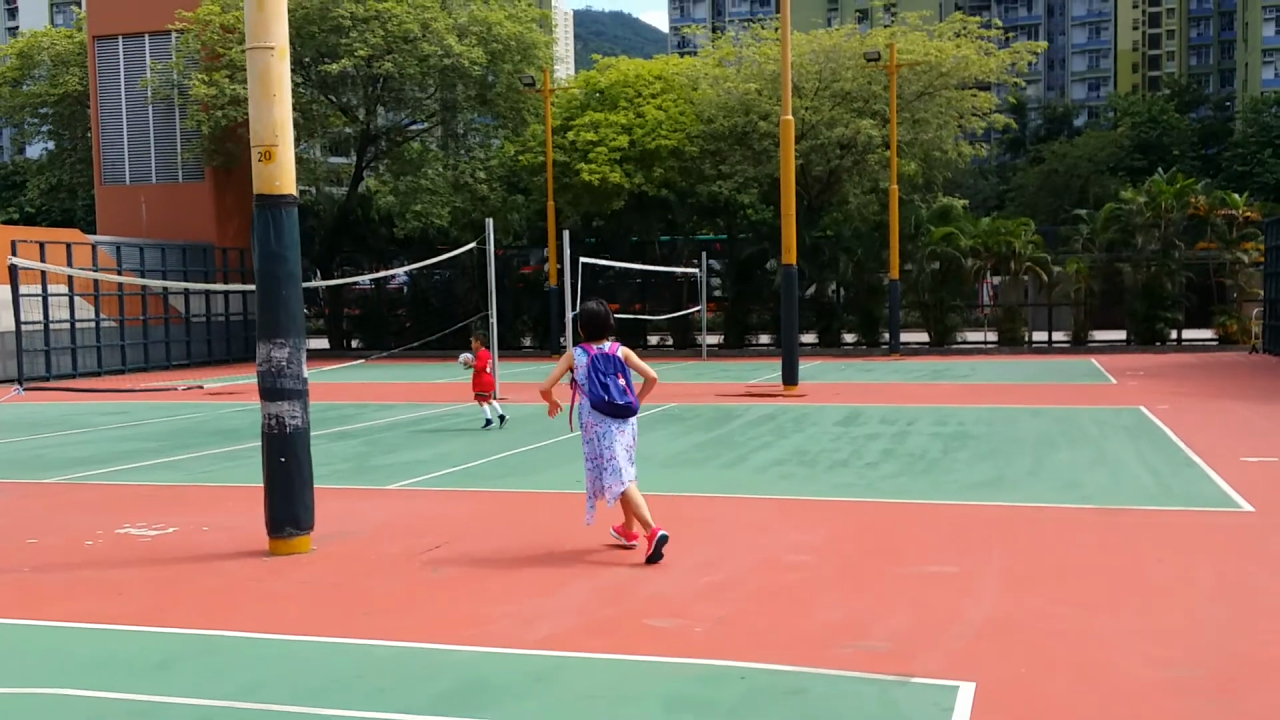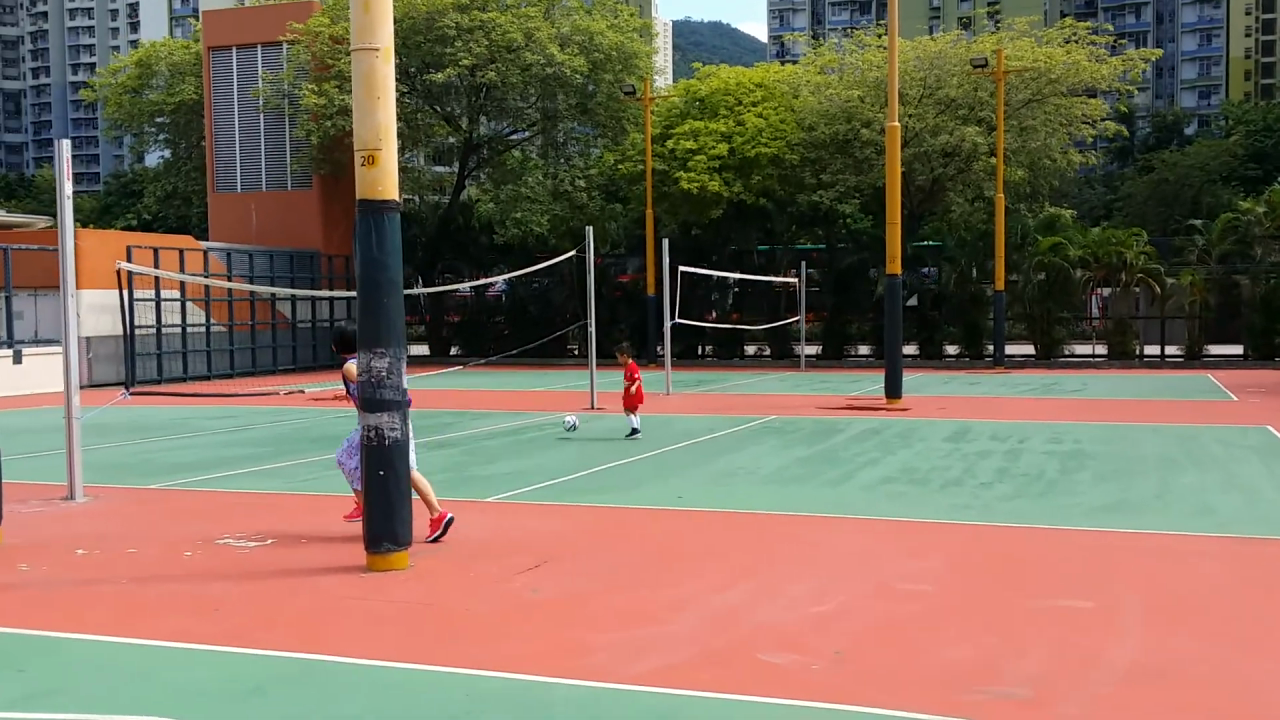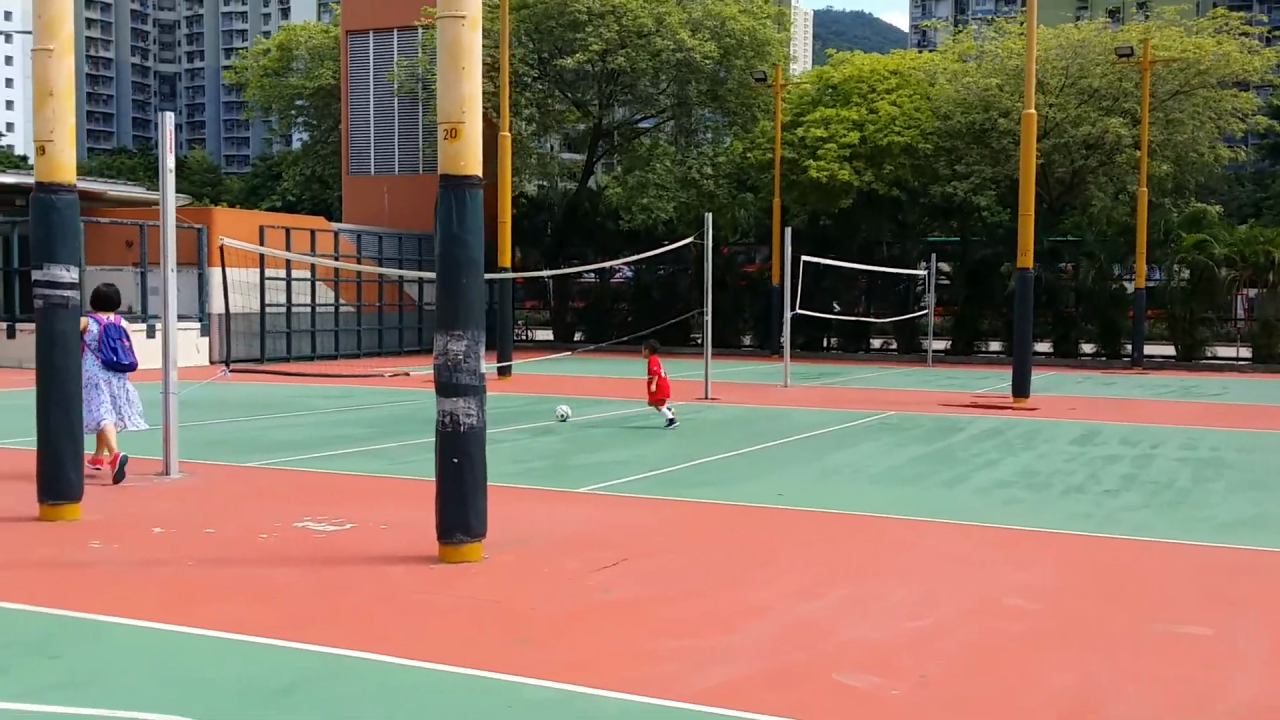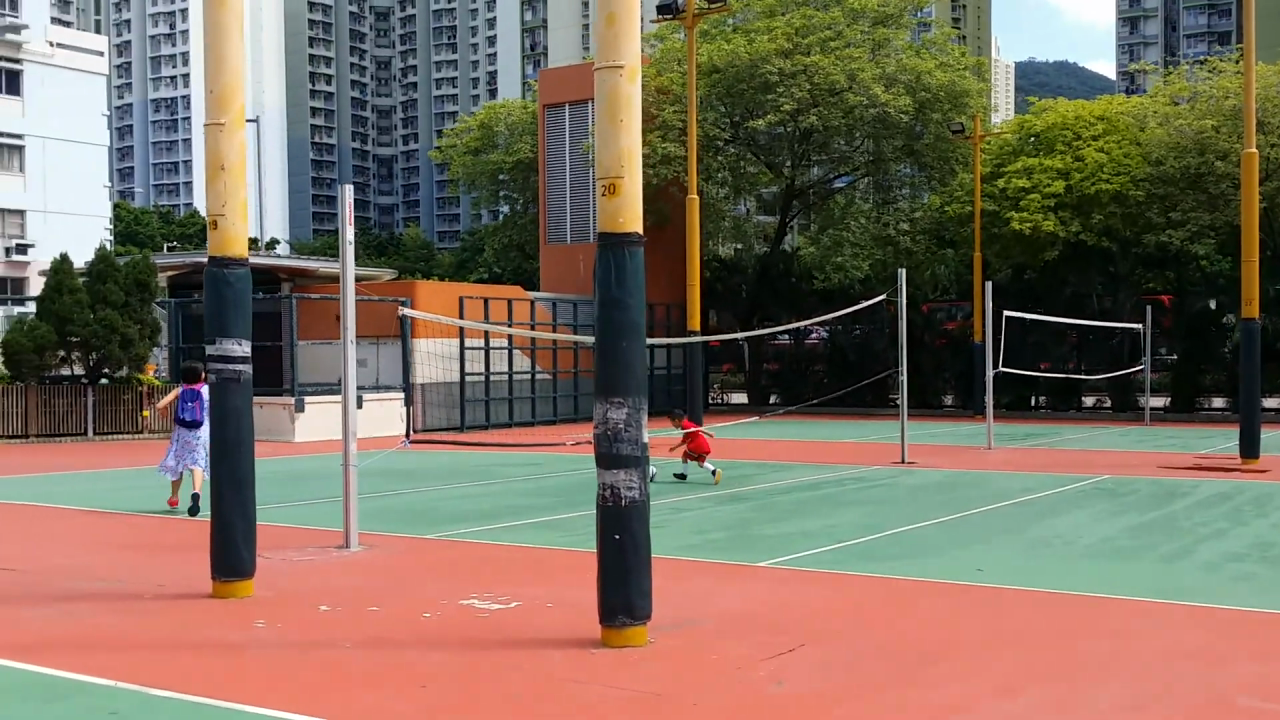
dt=1s
person 1, frame 1
left shoulder: (574, 355)
right shoulder: (621, 351)
left elbow: (545, 389)
right elbow: (652, 378)
left wrist: (552, 403)
right wrist: (636, 402)
left hip: (596, 424)
right hip: (623, 420)
left knee: (618, 479)
right knee: (623, 473)
left ankle: (652, 530)
right ankle: (629, 528)
person 1, frame 2
left shoulder: (350, 366)
right wrist: (348, 395)
left knee: (349, 460)
right knee: (406, 471)
left ankle: (363, 504)
right ankle: (438, 514)
person 1, frame 3
left shoulder: (87, 321)
right shoulder: (121, 322)
right elbow: (128, 349)
left hip: (95, 375)
right hip: (118, 376)
left knee: (102, 418)
right knee: (111, 415)
left ankle: (117, 455)
right ankle: (98, 457)
person 1, frame 4
left shoulder: (179, 391)
right shoulder: (207, 389)
left elbow: (159, 406)
left hip: (182, 433)
right hip: (201, 433)
left knee: (177, 465)
right knee: (197, 465)
left ankle: (174, 499)
right ankle: (196, 492)
